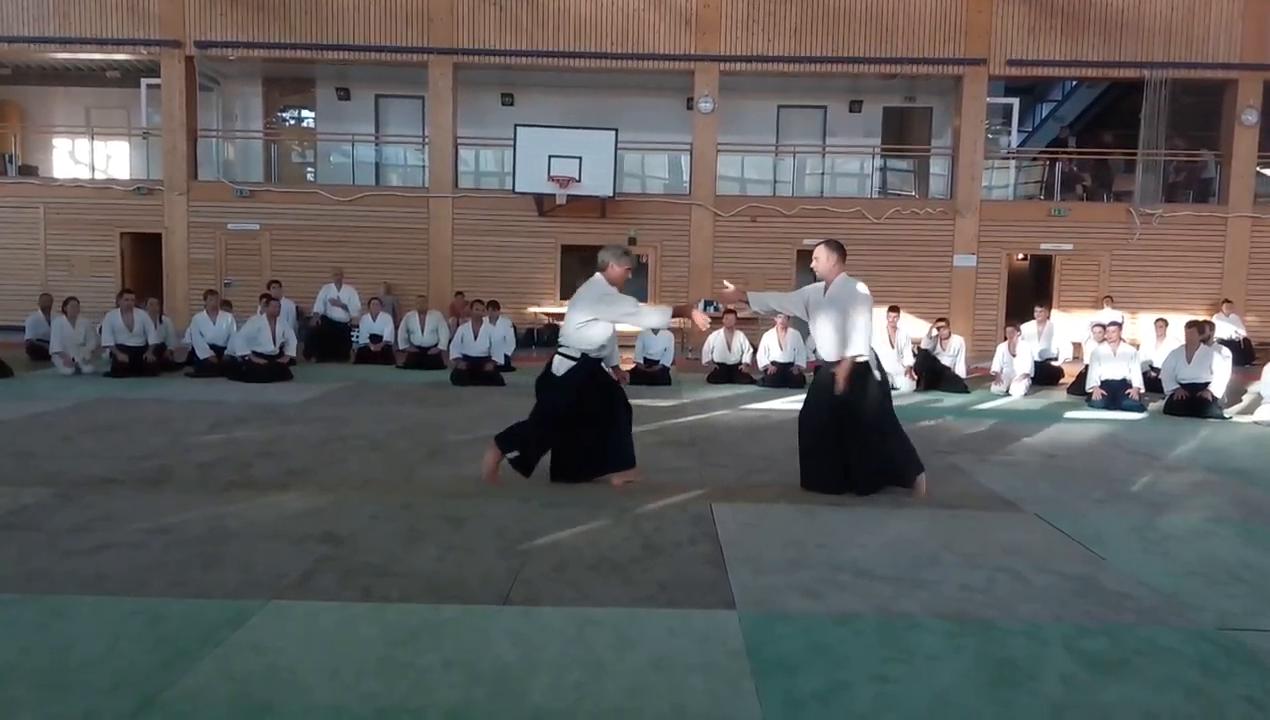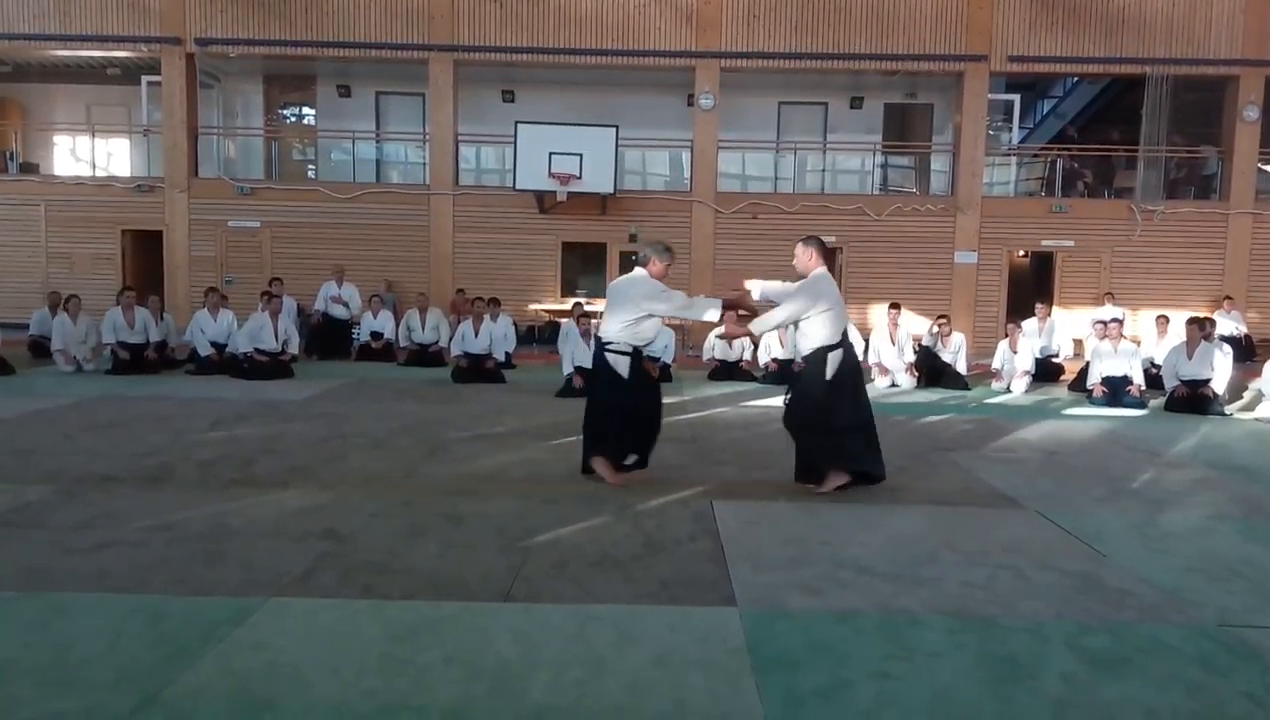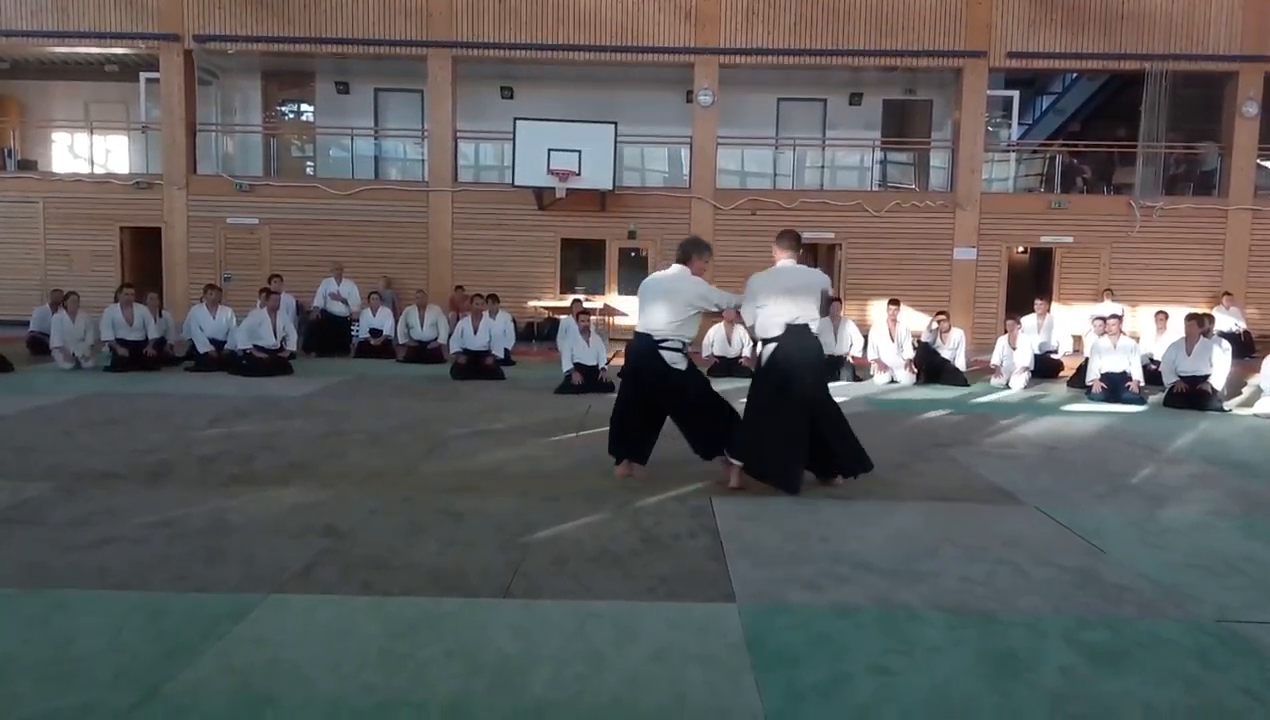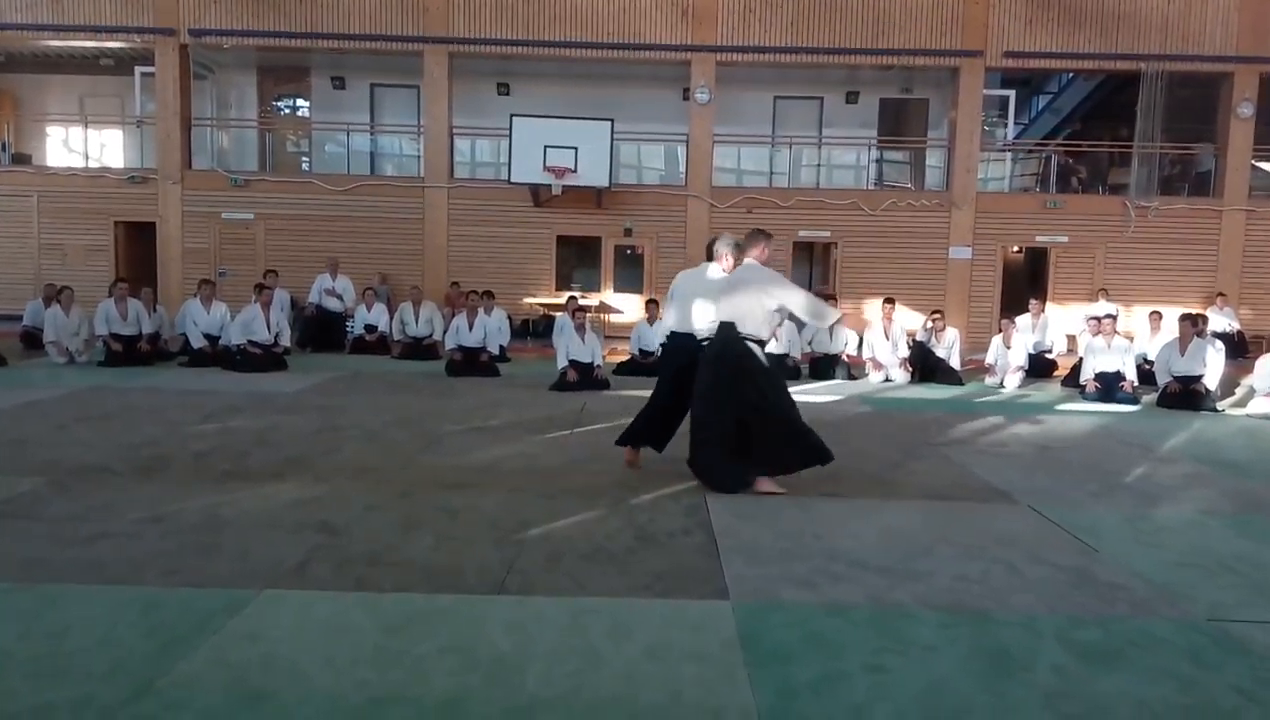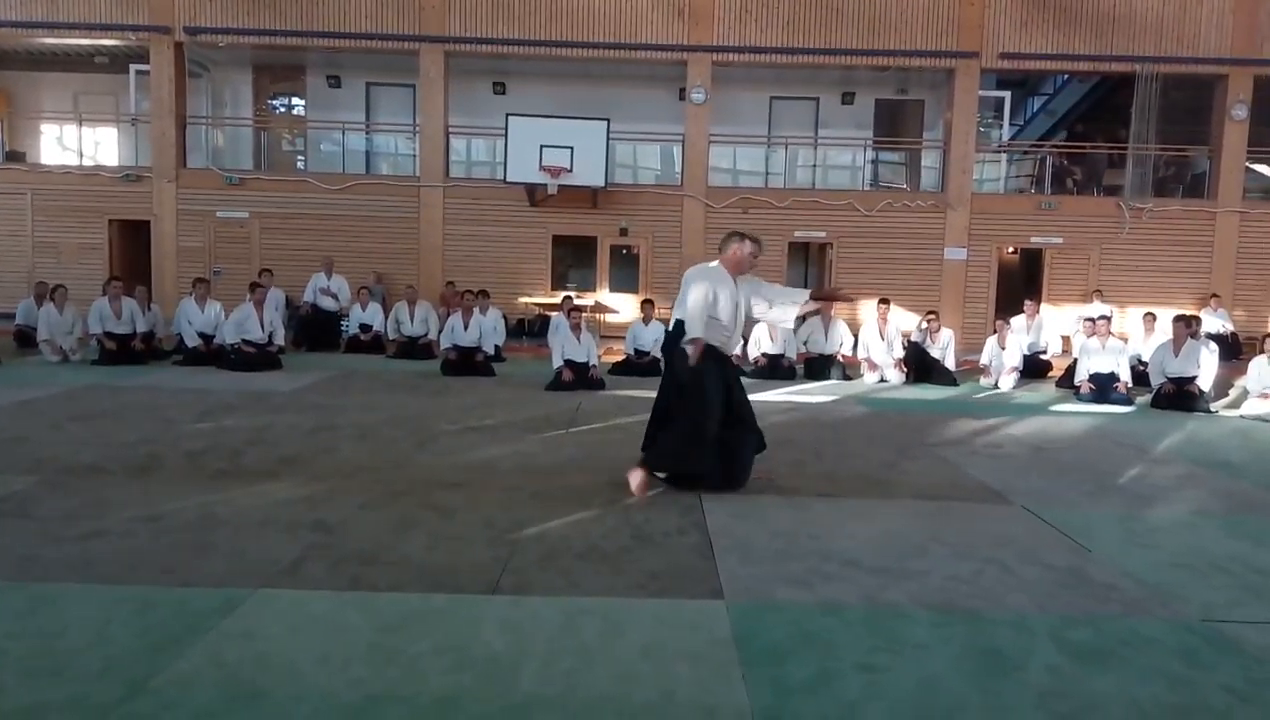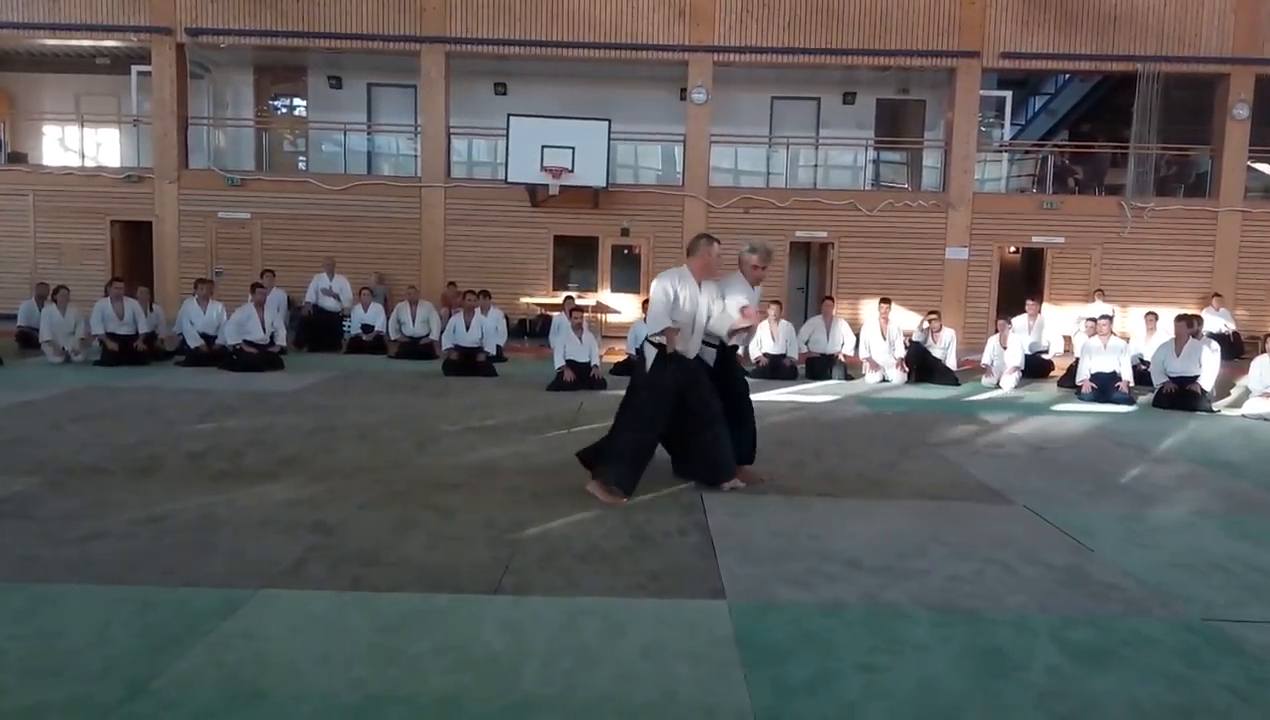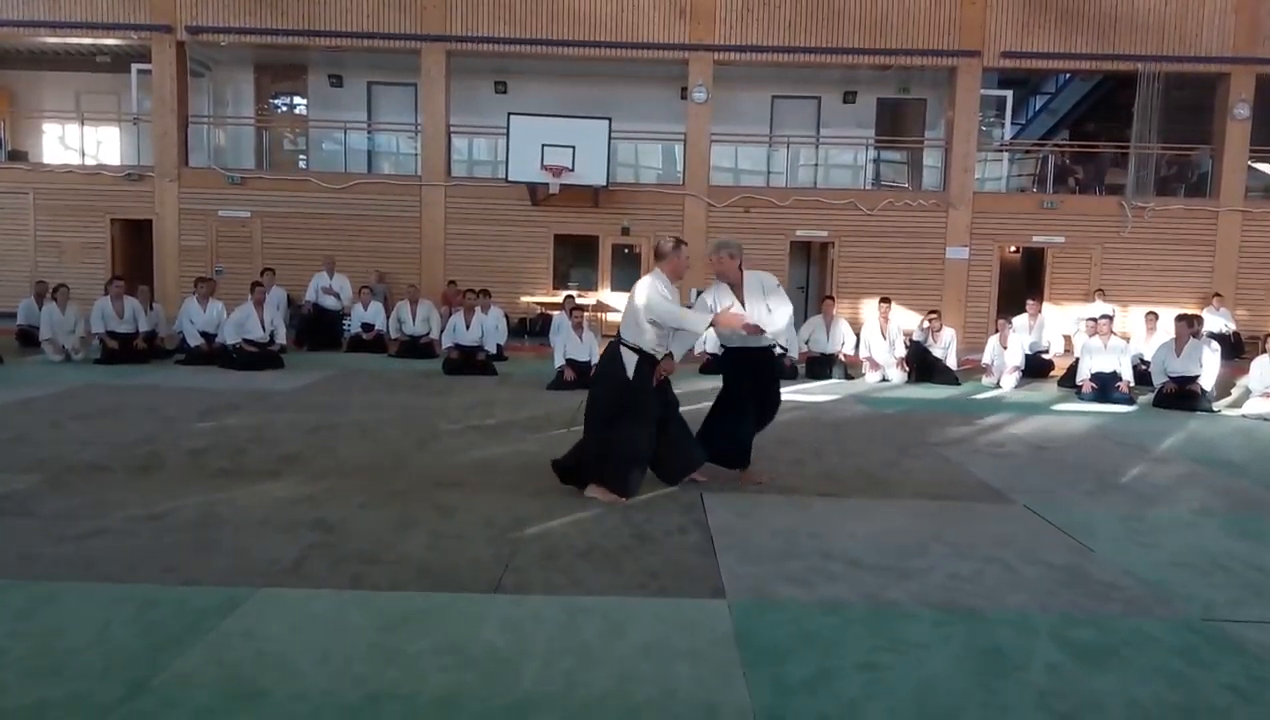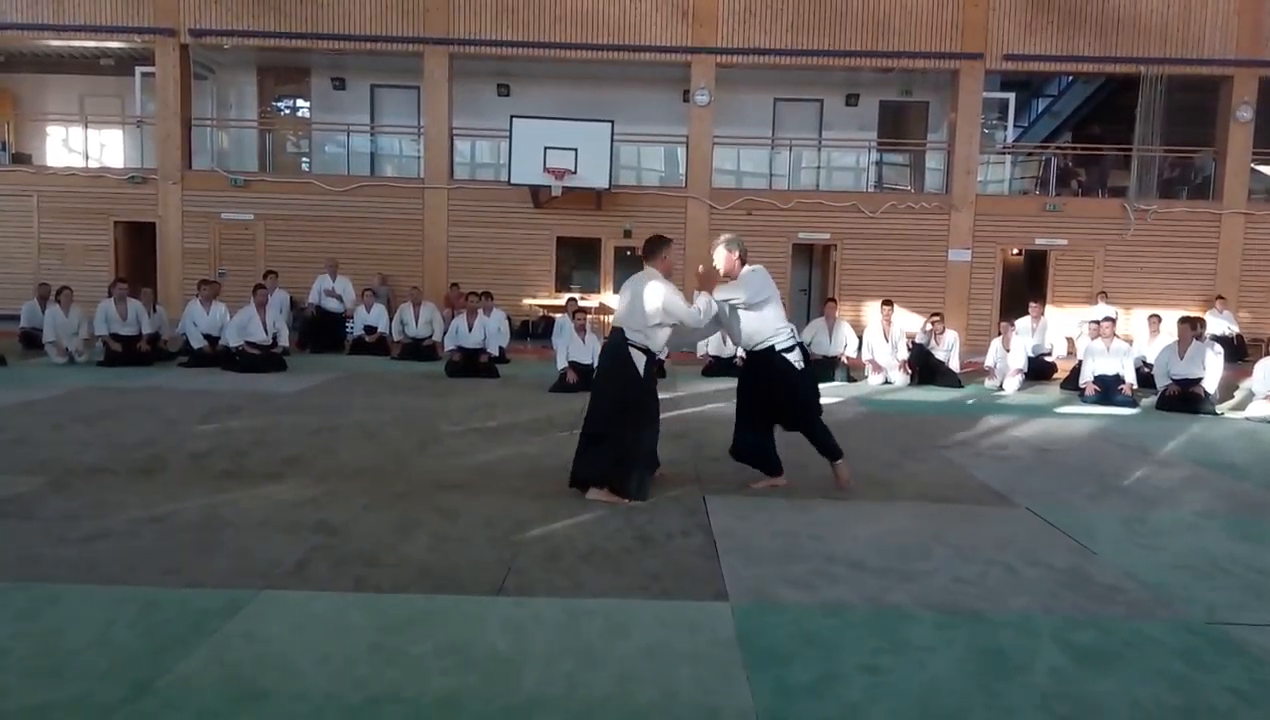
dt=0.2s
person 1, frame 1
left shoulder: (854, 290)
right shoulder: (814, 291)
left elbow: (861, 327)
right elbow: (782, 301)
left wrist: (848, 361)
right wrist: (743, 296)
left hip: (858, 368)
right hip: (829, 369)
left knee: (875, 425)
right knee: (815, 423)
left ankle: (912, 474)
right ankle: (829, 477)
person 1, frame 2
left shoulder: (816, 285)
right shoulder: (812, 283)
left elbow: (787, 312)
right elbow: (787, 292)
left wrist: (746, 328)
right wrist: (752, 286)
left hip: (830, 359)
right hip: (832, 357)
left knee: (809, 416)
left ankle: (839, 468)
person 1, frame 3
left shoulder: (756, 281)
right shoulder: (813, 276)
left elbow: (748, 318)
right elbow: (826, 293)
left wrist: (756, 320)
left hip: (777, 351)
right hip: (807, 348)
left knee: (764, 413)
right knee: (820, 410)
left ankle: (741, 468)
right ankle: (835, 469)
person 1, frame 4
left shoulder: (732, 279)
right shoulder: (767, 276)
right elbow: (800, 301)
right wrist: (835, 316)
left hip: (720, 350)
right hip: (745, 352)
left knee: (721, 414)
right knee: (771, 413)
left ankle: (722, 474)
right ankle: (763, 475)
person 1, frame 5
left shoulder: (744, 284)
right shoulder: (704, 276)
left elbow: (772, 304)
right elbow: (694, 310)
left wrist: (816, 298)
right wrist: (697, 340)
left hip: (717, 359)
right hip: (695, 357)
left knee: (732, 418)
right knee: (697, 417)
left ankle: (723, 474)
right ankle: (645, 469)
person 1, frame 6
left shoulder: (710, 289)
right shoulder: (668, 280)
left elbow: (718, 323)
right elbow: (659, 310)
left wrist: (740, 321)
right wrist: (668, 330)
left hip: (687, 362)
right hip: (659, 359)
left knee: (707, 415)
right knee: (641, 420)
left ankle: (722, 475)
right ankle: (602, 479)
person 1, frame 7
left shoulder: (665, 287)
right shoulder: (652, 286)
left elbow: (676, 328)
right elbow: (675, 318)
left wrist: (669, 356)
right wrist: (716, 318)
left hip: (640, 360)
right hip: (626, 361)
left knee: (663, 413)
right knee: (628, 423)
left ankle: (680, 468)
right ankle: (600, 483)
person 1, frame 8
left shoulder: (633, 283)
right shoulder: (662, 288)
right elbow: (697, 320)
right wrist: (706, 291)
left hip: (618, 352)
right hip: (631, 359)
left knee: (634, 418)
right knee: (629, 421)
left ankle: (628, 473)
right ankle: (601, 485)
person 2, frame 1
left shoulder: (602, 291)
right shoulder: (600, 294)
left elbow: (608, 331)
right elbow: (635, 313)
left wrist: (613, 365)
right wrist: (680, 311)
left hip: (589, 364)
right hip: (571, 365)
left knee: (616, 410)
right knee: (548, 418)
left ankle: (617, 469)
right ankle: (499, 450)
person 2, frame 2
left shoulder: (621, 284)
right shoulder: (651, 289)
right elbow: (688, 307)
left wrist: (645, 358)
right wrist: (732, 303)
left hip: (612, 354)
right hip: (618, 358)
right knee: (642, 411)
left ankle: (616, 463)
right ankle: (602, 457)
person 2, frame 3
left shoulder: (652, 281)
right shoulder: (696, 286)
right elbow: (729, 302)
left hip: (640, 348)
right hip: (666, 355)
left knee: (635, 406)
right knee: (701, 404)
left ankle: (625, 461)
right ankle: (724, 458)
person 2, frame 4
left shoulder: (683, 277)
left elbow: (669, 315)
left hip: (673, 346)
right hip: (702, 351)
left knee: (664, 400)
left ankle: (633, 447)
person 2, frame 5
left shoulder: (699, 272)
right shoulder: (732, 278)
left hip: (680, 340)
right hip: (697, 346)
left knee: (682, 402)
right knee: (724, 402)
person 2, frame 6
left shoulder: (750, 288)
right shoulder: (725, 287)
right elbow: (716, 321)
left hip: (721, 353)
right hip: (712, 354)
left knee: (712, 408)
right knee: (736, 407)
right ankle: (734, 466)
person 2, frame 7
left shoulder: (765, 281)
right shoulder: (712, 294)
left elbow: (784, 314)
right elbow: (694, 326)
left wrist: (751, 323)
right wrist: (672, 358)
left hip: (766, 355)
right hip: (735, 358)
left knee: (765, 406)
right knee: (741, 409)
right ankle: (741, 465)
person 2, frame 8
left shoulder: (757, 276)
right shoulder: (726, 288)
left elbow: (729, 297)
right elbow: (710, 321)
left wrist: (701, 293)
left hip: (784, 356)
right hip: (755, 360)
left knee: (805, 415)
right knee: (752, 418)
left ankle: (836, 462)
right ankle: (774, 474)
